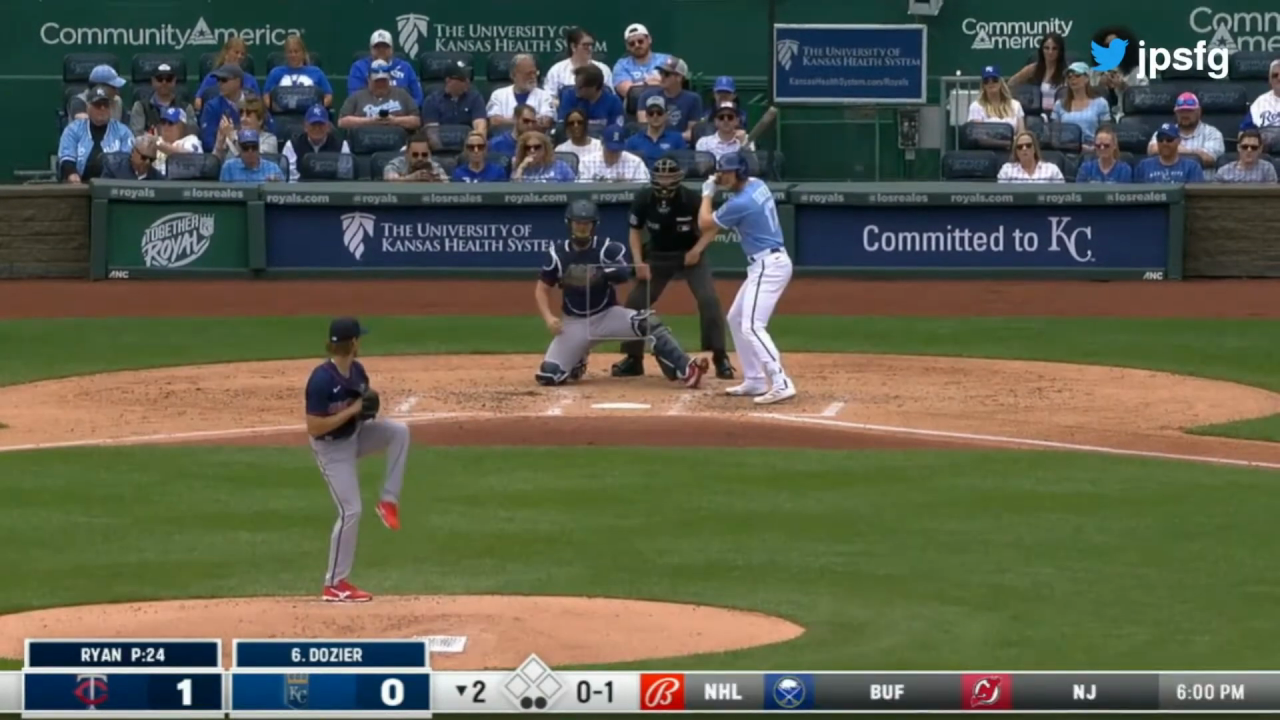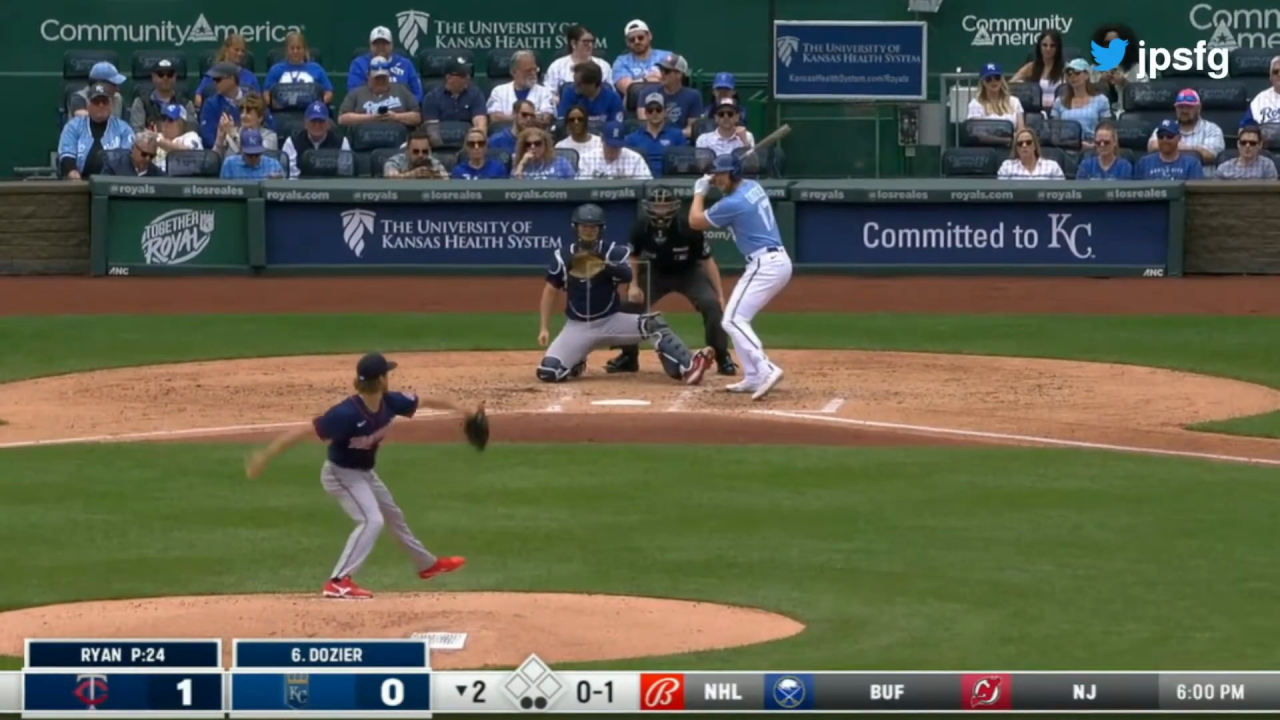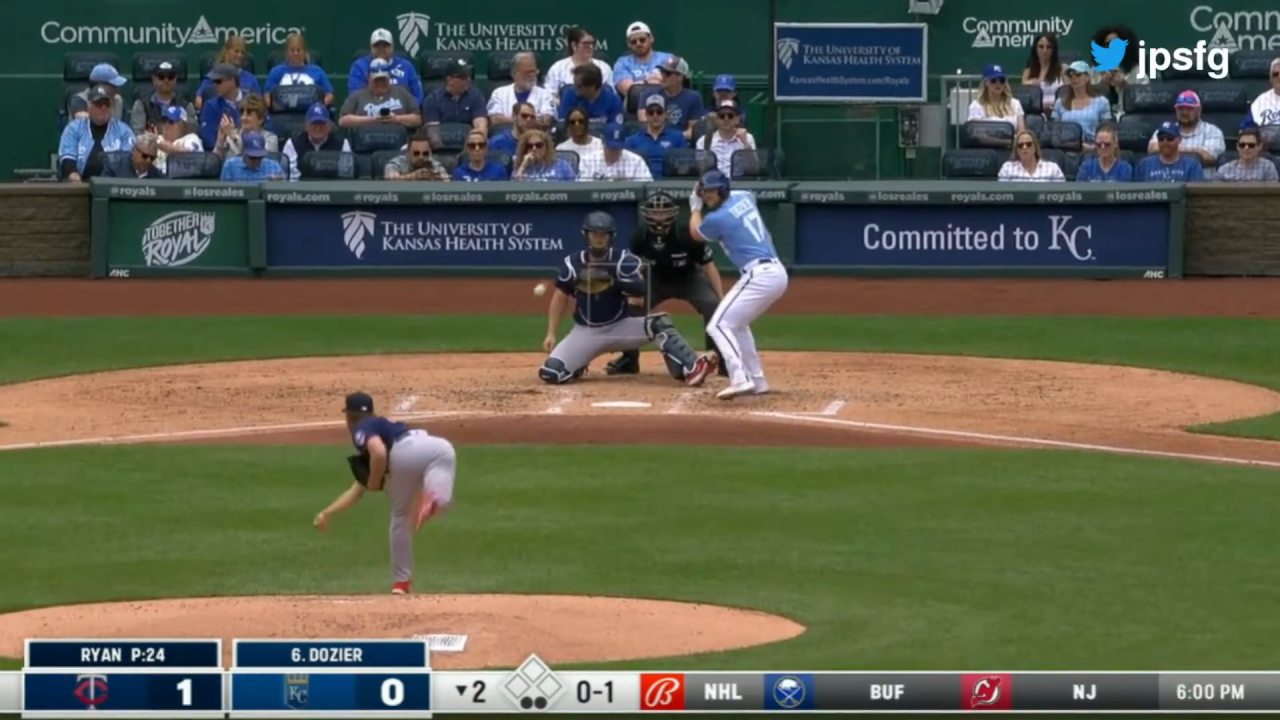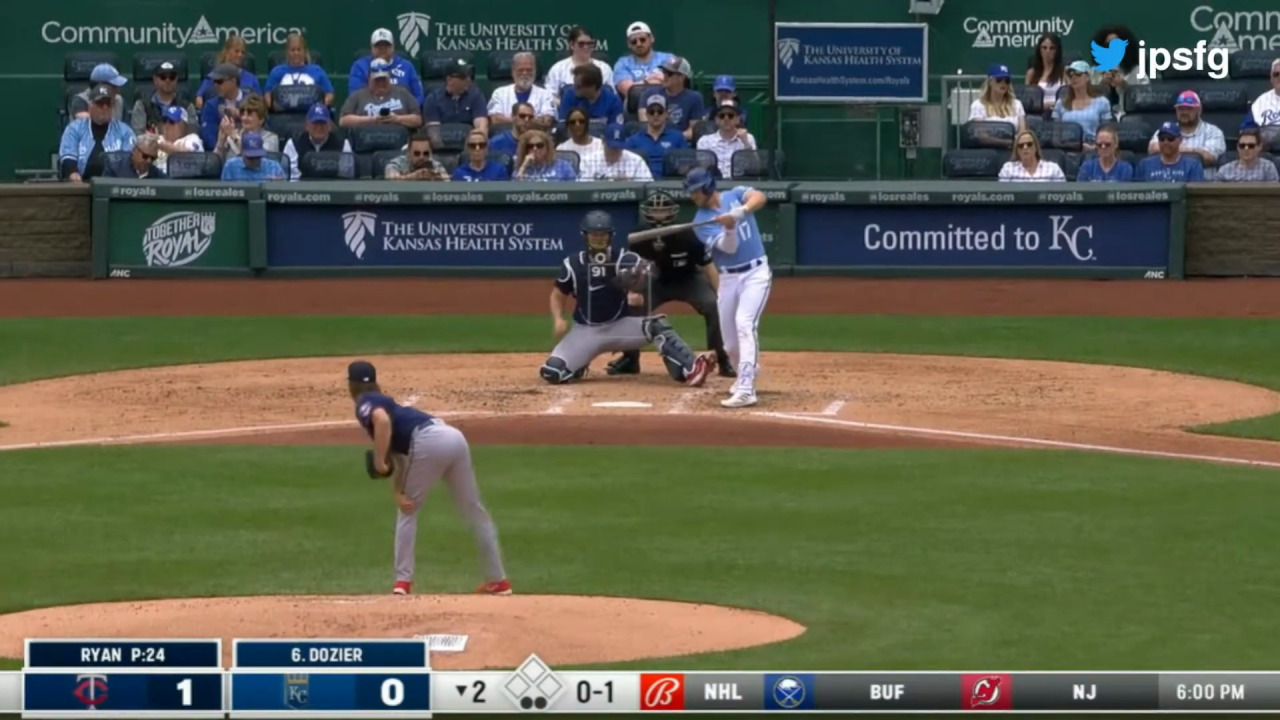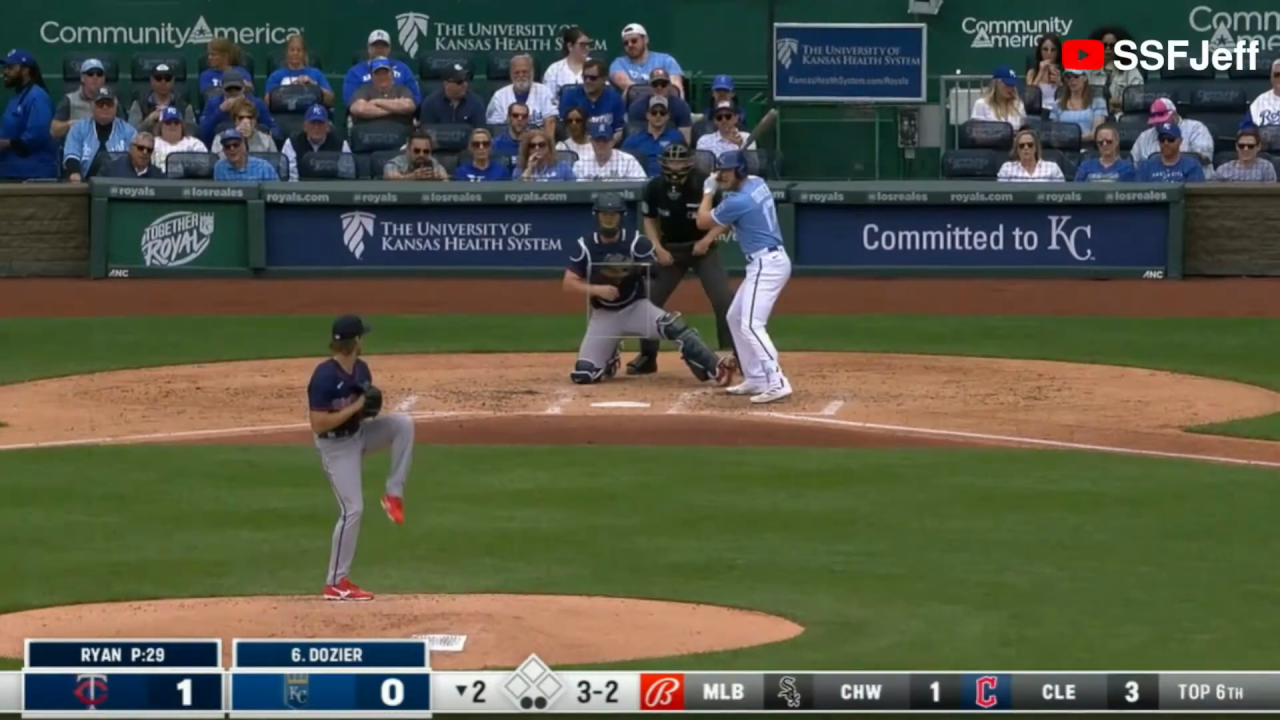
dt=0.5s
person 1, frame 1
left shoulder: (356, 369)
right shoulder: (321, 380)
left elbow: (368, 394)
right elbow: (313, 428)
left wrist: (366, 405)
right wrist: (352, 410)
left hip: (358, 433)
right hip: (331, 447)
left knee: (399, 430)
right knee: (351, 510)
left ankle: (389, 501)
right ankle: (335, 584)
person 1, frame 2
left shoulder: (391, 401)
right shoulder: (347, 413)
left elbow: (423, 401)
right elbow: (302, 431)
left wrist: (460, 409)
right wrist: (265, 455)
left hip: (365, 473)
right hip: (342, 475)
left knee: (393, 516)
right knee: (373, 522)
left ankle: (427, 564)
right ankle: (338, 581)
person 1, frame 3
left shoulder: (362, 429)
left elbow: (379, 453)
right elbow: (360, 487)
left wrist: (374, 483)
right wrist: (329, 512)
left hip: (408, 452)
right hip: (440, 447)
left knee: (400, 516)
left ankle: (401, 580)
right ankle: (431, 500)
person 1, frame 4
left shoulder: (364, 402)
right shoulder: (382, 402)
left elbow: (383, 420)
right elbow: (397, 456)
left wrist: (381, 461)
right wrist: (398, 493)
left hip: (429, 442)
right hip: (452, 438)
left knee: (409, 513)
right knee: (474, 510)
left ankle: (403, 580)
right ankle: (498, 579)
person 1, frame 5
left shoulder: (360, 367)
right shoulder: (324, 377)
left elbow: (370, 392)
right elbow: (318, 424)
left wrist: (370, 402)
right wrist: (355, 407)
left hip: (361, 431)
right hip: (335, 445)
left knee: (404, 423)
right knee: (353, 508)
left ankle: (394, 494)
right ankle: (336, 583)
person 2, frame 1
left shoulder: (740, 203)
right shoulder: (758, 185)
left elbow: (705, 225)
left wrist: (707, 194)
right wrist: (719, 182)
left hip: (768, 266)
right hip: (770, 263)
left knee: (752, 326)
right knee: (736, 319)
left ankle: (780, 384)
right ankle: (756, 381)
person 2, frame 2
left shoulder: (732, 203)
right shoulder: (753, 186)
left elbow: (695, 222)
left wrist: (699, 191)
right wrist: (712, 183)
left hip: (765, 265)
right hip: (777, 262)
left knee: (733, 321)
right knee: (736, 317)
left ankle: (767, 371)
right ankle: (754, 377)
person 2, frame 3
left shoulder: (716, 218)
right shoulder: (744, 199)
left elbow: (695, 235)
left wrist: (696, 207)
right wrist: (708, 201)
left hip: (757, 277)
right hip: (774, 274)
left knee: (718, 326)
right knee: (735, 323)
left ankle: (741, 379)
right ankle: (755, 378)
person 2, frame 4
left shoulder: (736, 195)
right shoulder: (702, 221)
left elbow: (760, 198)
right elbow: (729, 247)
left wrist: (740, 211)
right wrist: (730, 227)
left hip: (756, 273)
right hip: (728, 279)
left knee: (745, 325)
right knee: (731, 341)
left ankle: (746, 390)
right ankle: (747, 373)
person 2, frame 5
left shoulder: (739, 200)
right shoulder: (757, 183)
left elbow: (703, 221)
right elbow: (729, 217)
left wrist: (708, 191)
right wrist: (708, 239)
left hip: (767, 265)
right hip: (766, 264)
left knee: (751, 325)
right knee: (736, 318)
left ankle: (776, 384)
right ankle: (756, 379)
person 3, frame 1
left shoulder: (692, 198)
right shoulder: (643, 199)
left elbow: (711, 227)
right elbow: (635, 231)
left wrist: (697, 249)
right wrist: (639, 262)
left hip: (689, 255)
right hip: (657, 256)
left knee: (708, 299)
right knee: (636, 301)
left ankle: (720, 357)
right ankle: (633, 358)
person 3, frame 2
left shoulder: (689, 229)
right shoulder: (640, 227)
left elbow: (707, 261)
right elbow: (633, 258)
left wrist: (720, 295)
right wrist: (633, 286)
left hip: (688, 273)
right hip: (656, 274)
left knee: (711, 304)
right knee: (630, 305)
left ankle: (722, 356)
right ankle: (628, 356)
person 3, frame 3
left shoulder: (687, 235)
right shoulder: (640, 236)
left elbow: (708, 266)
left wrist: (721, 300)
left hip: (689, 278)
right hip: (656, 280)
left knee: (712, 306)
right ankle: (629, 358)
person 3, frame 4
left shoulder: (686, 235)
left elbow: (708, 266)
left hip: (689, 280)
right hip: (656, 282)
left knee: (714, 306)
left ankle: (723, 359)
right ankle: (630, 358)
person 3, frame 5
left shoulder: (703, 184)
right shoulder: (654, 187)
right elbow: (649, 220)
right wrist: (658, 248)
left hip: (703, 249)
right hip: (670, 250)
left knee: (723, 297)
right knee: (652, 299)
left ankle: (736, 350)
right ankle: (647, 356)
person 4, frame 1
left shoulder: (608, 248)
right shoulder: (557, 253)
left elbow: (624, 273)
right elbow: (542, 289)
left wrist: (598, 274)
right wrist: (549, 316)
left hip: (608, 315)
right hip: (575, 322)
left knee: (649, 323)
right knee: (547, 376)
left ankle: (685, 370)
right ankle: (576, 365)
person 4, frame 2
left shoulder: (613, 251)
right shoulder: (562, 256)
left elbow: (628, 274)
right elbow: (550, 292)
left wrist: (604, 266)
right wrist: (543, 328)
left hip: (611, 321)
right hip: (578, 326)
left knee: (653, 323)
right knee: (548, 372)
left ankle: (687, 367)
right ankle: (575, 364)
person 4, frame 3
left shoulder: (624, 260)
right shoulder: (572, 263)
left elbow: (640, 290)
right elbow: (559, 298)
left wrist: (613, 282)
right wrist: (551, 334)
left hip: (620, 326)
right hip: (586, 332)
left knee: (659, 323)
right knee: (550, 373)
left ankle: (691, 368)
right ankle: (577, 366)
person 4, frame 4
left shoulder: (623, 259)
right shoulder: (572, 264)
left elbow: (645, 269)
right elbow: (557, 295)
left wrist: (641, 274)
right wrist: (558, 319)
left hip: (620, 325)
right hip: (585, 331)
left knee: (657, 325)
right knee: (551, 373)
left ankle: (691, 369)
right ankle: (579, 365)
person 4, frame 5
left shoulder: (636, 242)
right shoulder: (584, 246)
right elbow: (568, 283)
left wrist: (633, 268)
right wrist: (597, 289)
left hip: (636, 308)
right hip: (603, 316)
left knee: (672, 326)
right knee: (582, 375)
left ankle: (715, 369)
right ankle: (609, 360)
